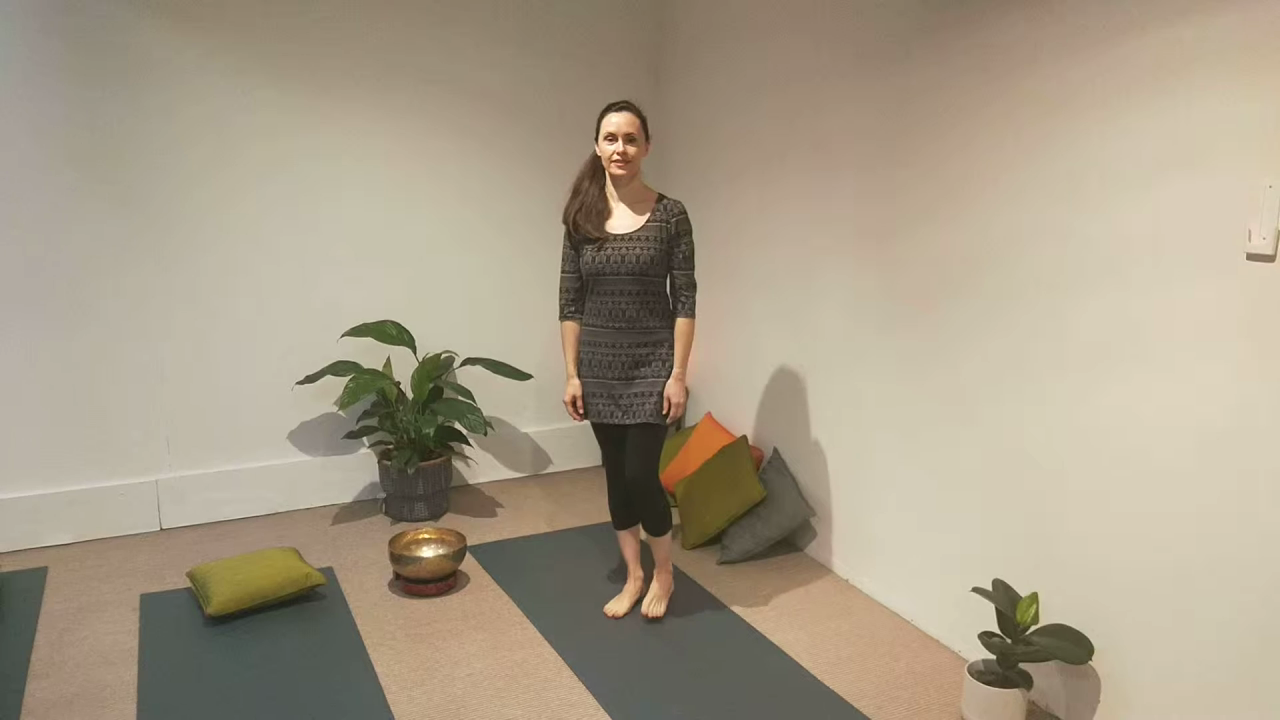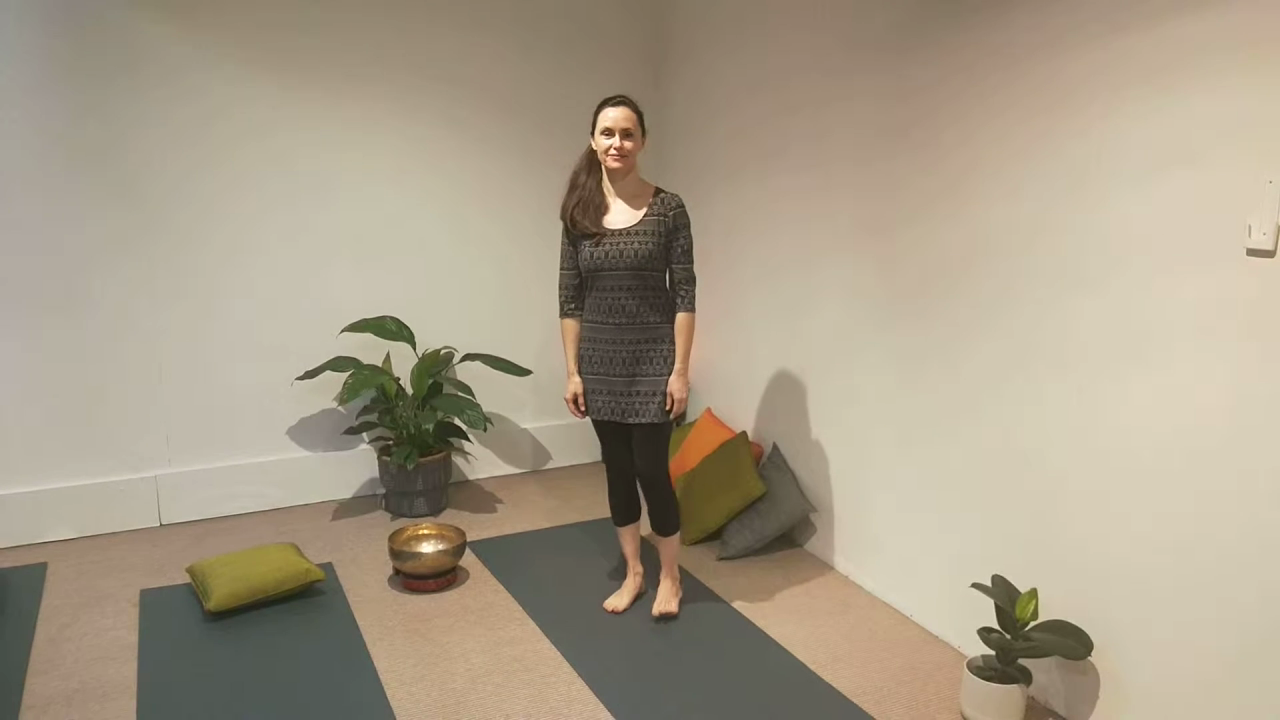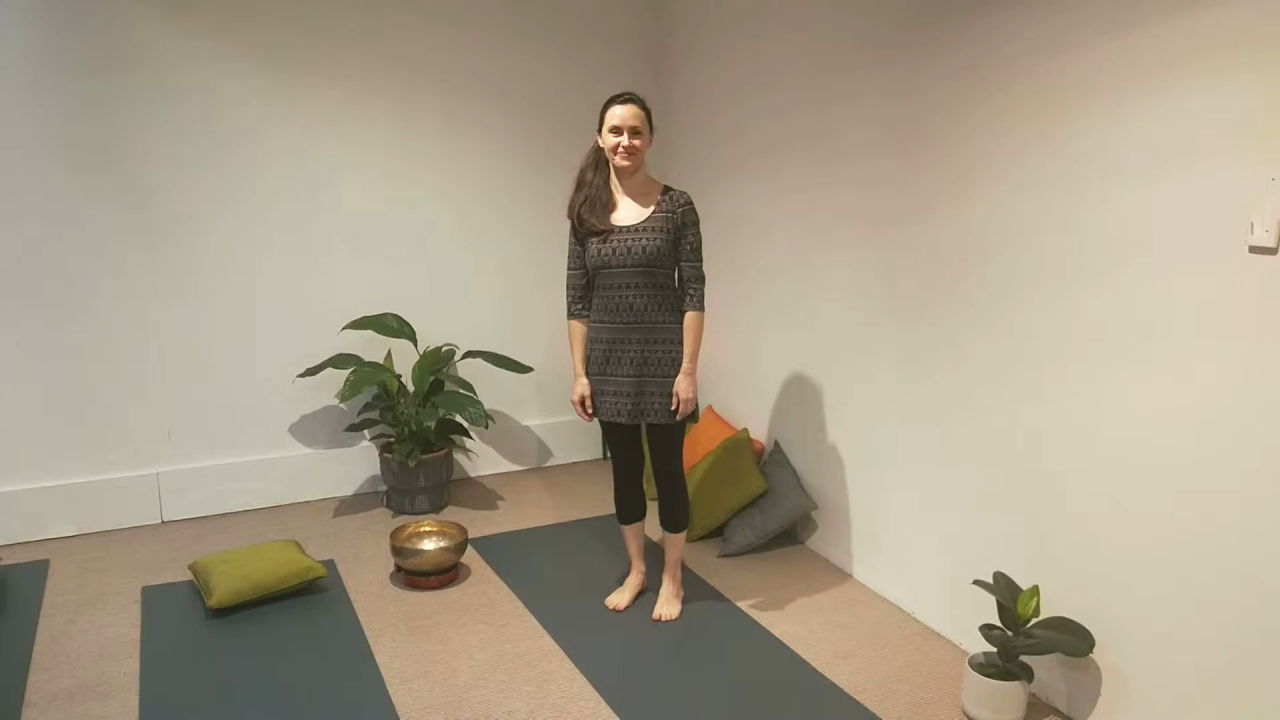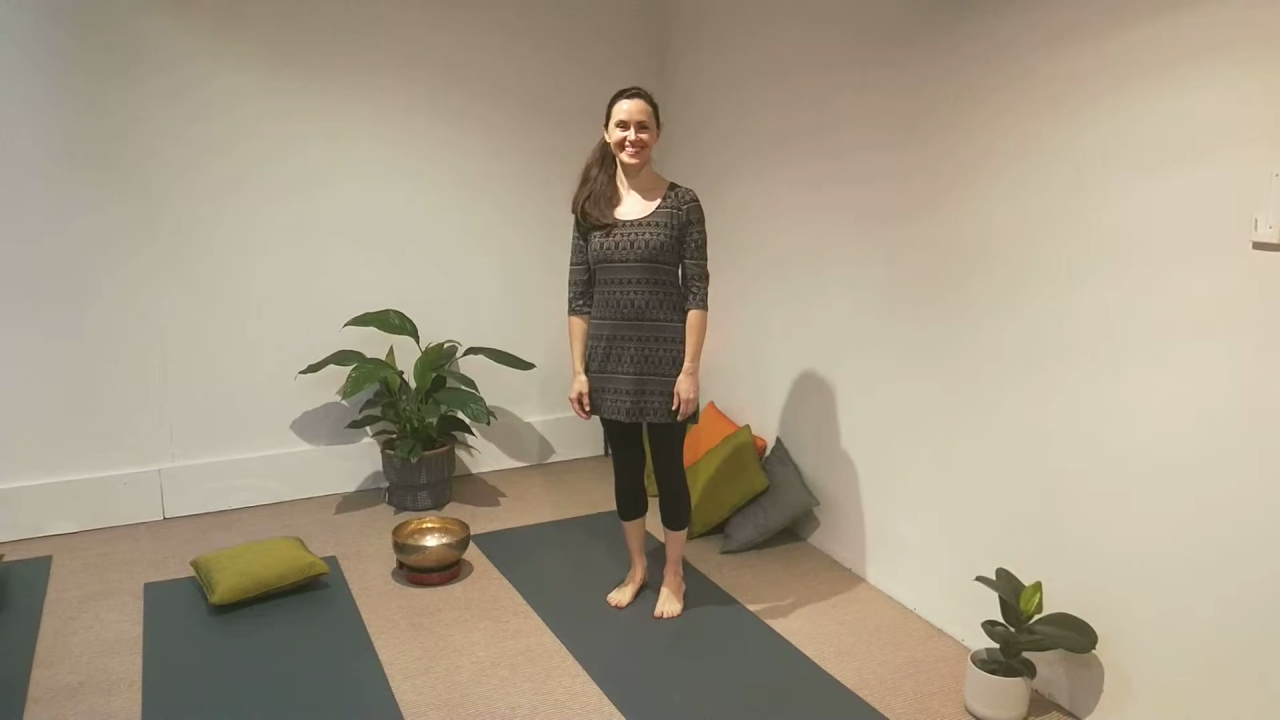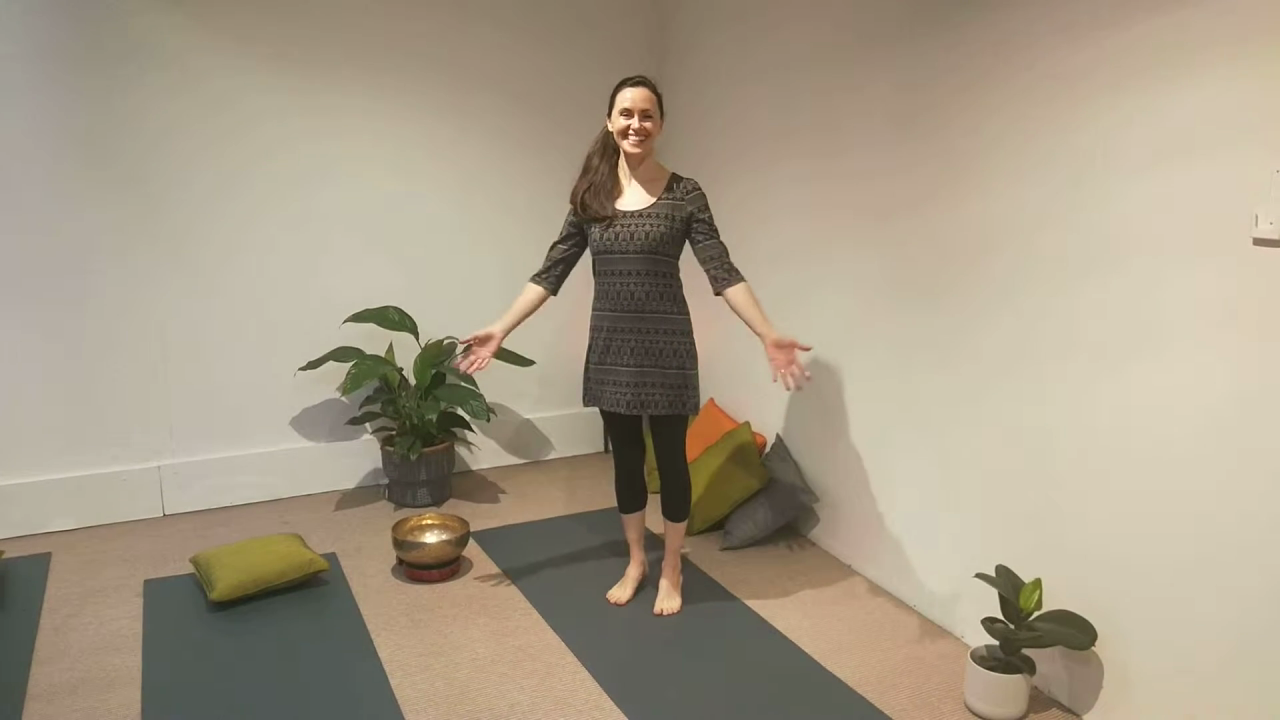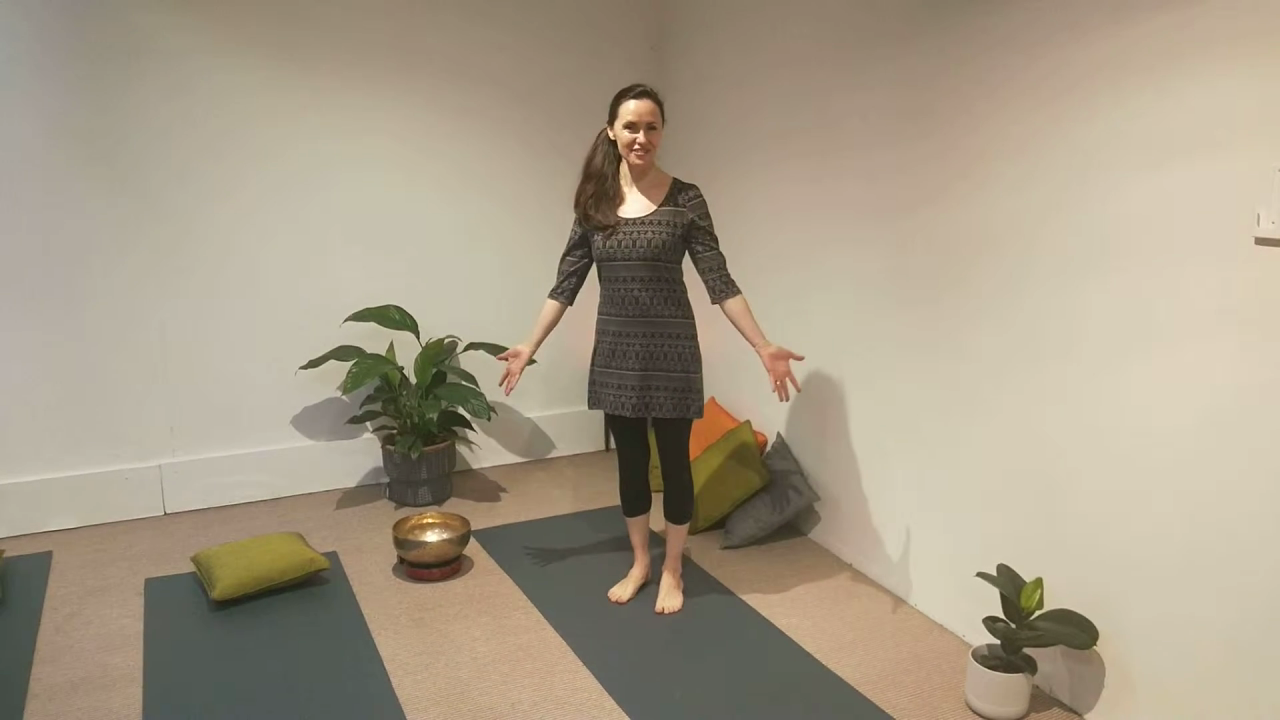
dt=0.5s
person 1, frame 1
left shoulder: (670, 215)
right shoulder: (582, 216)
left elbow: (685, 300)
right elbow: (570, 301)
left wrist: (678, 374)
right wrist: (571, 374)
left hip: (651, 362)
right hip: (599, 365)
left knee: (640, 473)
right knee: (615, 474)
left ankle: (663, 571)
right ankle: (634, 576)
person 1, frame 2
left shoulder: (668, 208)
right shoulder: (580, 211)
left elbow: (684, 294)
right elbow: (570, 298)
left wrist: (681, 369)
right wrist: (573, 371)
left hip: (653, 358)
right hip: (600, 360)
left knee: (651, 470)
right knee: (617, 469)
left ankle: (670, 576)
right ankle: (633, 572)
person 1, frame 3
left shoulder: (677, 206)
right shoulder: (587, 210)
left elbow: (693, 294)
right elbow: (577, 299)
left wrist: (688, 369)
right wrist: (579, 373)
left hip: (662, 357)
right hip: (608, 360)
left knee: (667, 468)
right knee: (625, 468)
left ankle: (672, 579)
right ankle: (635, 572)
person 1, frame 4
left shoulder: (683, 203)
right shoulder: (591, 205)
left elbow: (696, 293)
right elbow: (579, 295)
left wrist: (690, 369)
right wrist: (578, 369)
left hip: (663, 356)
right hip: (610, 357)
left knee: (668, 467)
right knee: (626, 466)
left ankle: (673, 575)
right ankle: (636, 567)
person 1, frame 5
left shoulder: (684, 194)
right shoulder: (591, 194)
left elbow: (722, 272)
right elbow: (551, 271)
left wrist: (768, 335)
right wrist: (500, 329)
left hip: (665, 345)
right hip: (610, 346)
left knee: (670, 458)
right knee: (625, 457)
left ankle: (671, 571)
right ankle: (636, 561)
person 1, frame 6
left shoulder: (685, 200)
right shoulder: (594, 200)
left elbow: (719, 281)
right elbow: (566, 282)
left wrist: (763, 347)
right wrist: (530, 346)
left hip: (670, 348)
right hip: (615, 350)
left knee: (673, 461)
right knee: (630, 460)
left ankle: (672, 570)
right ankle: (639, 562)
